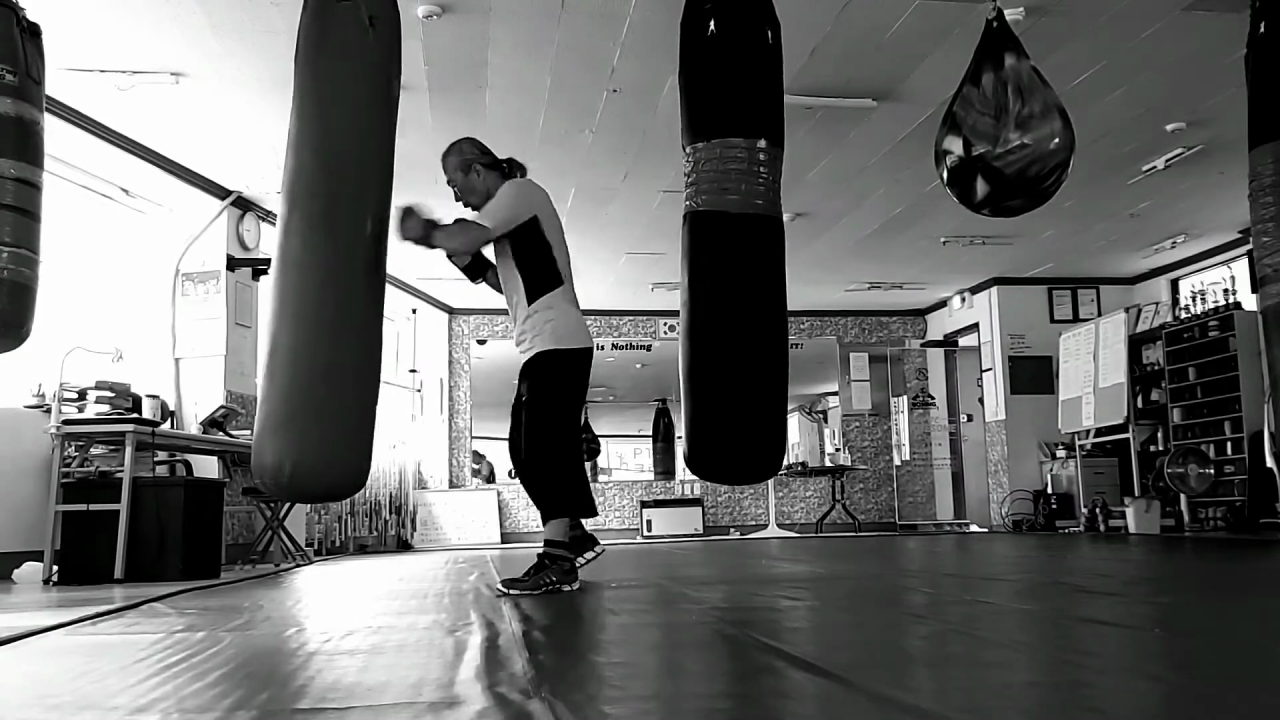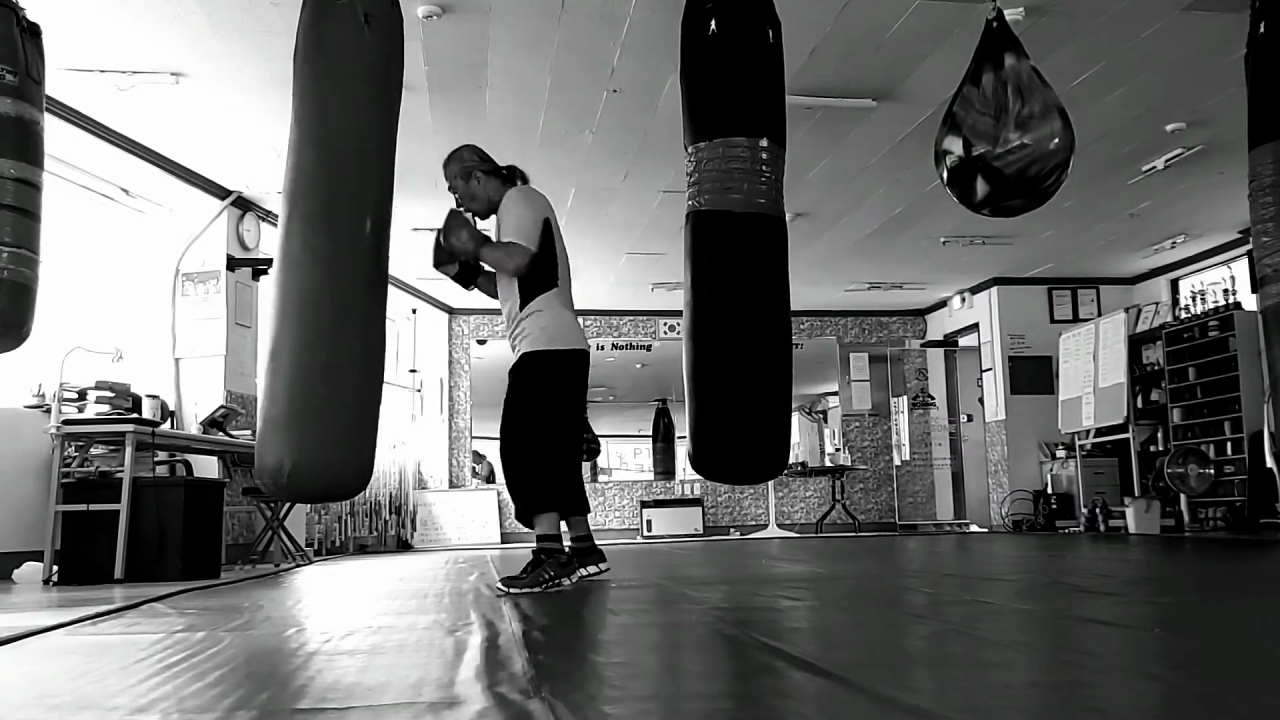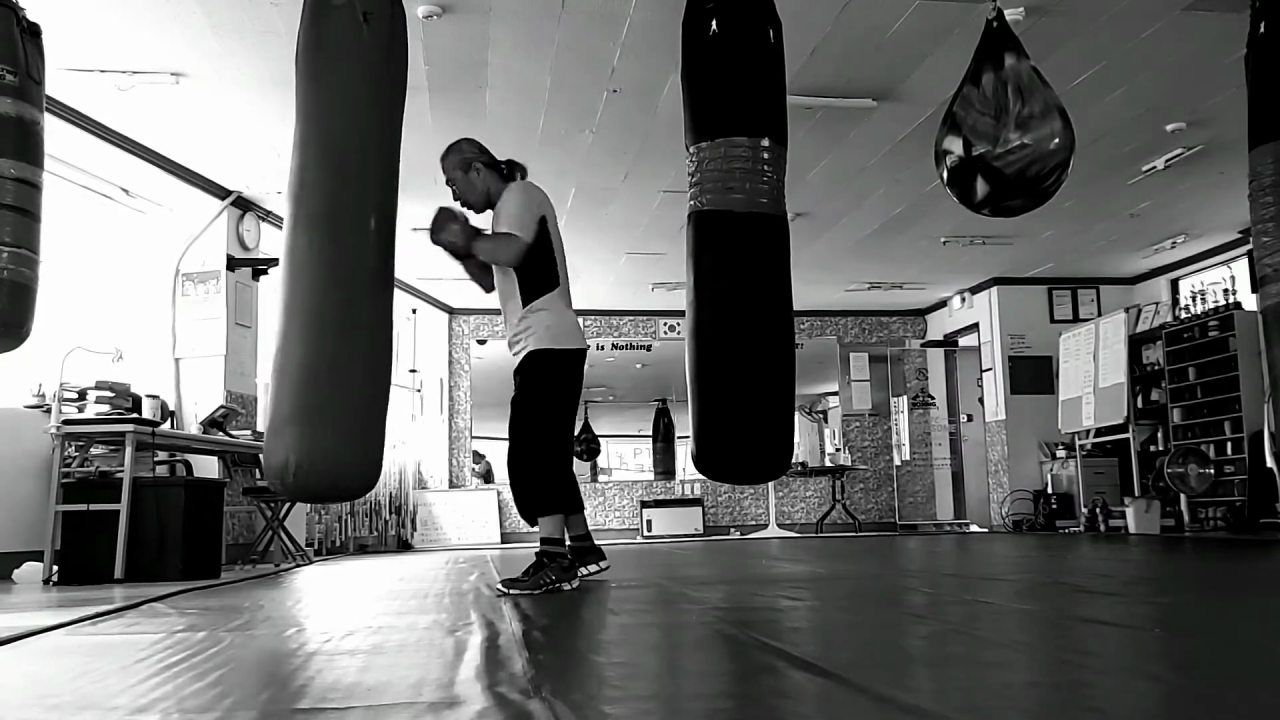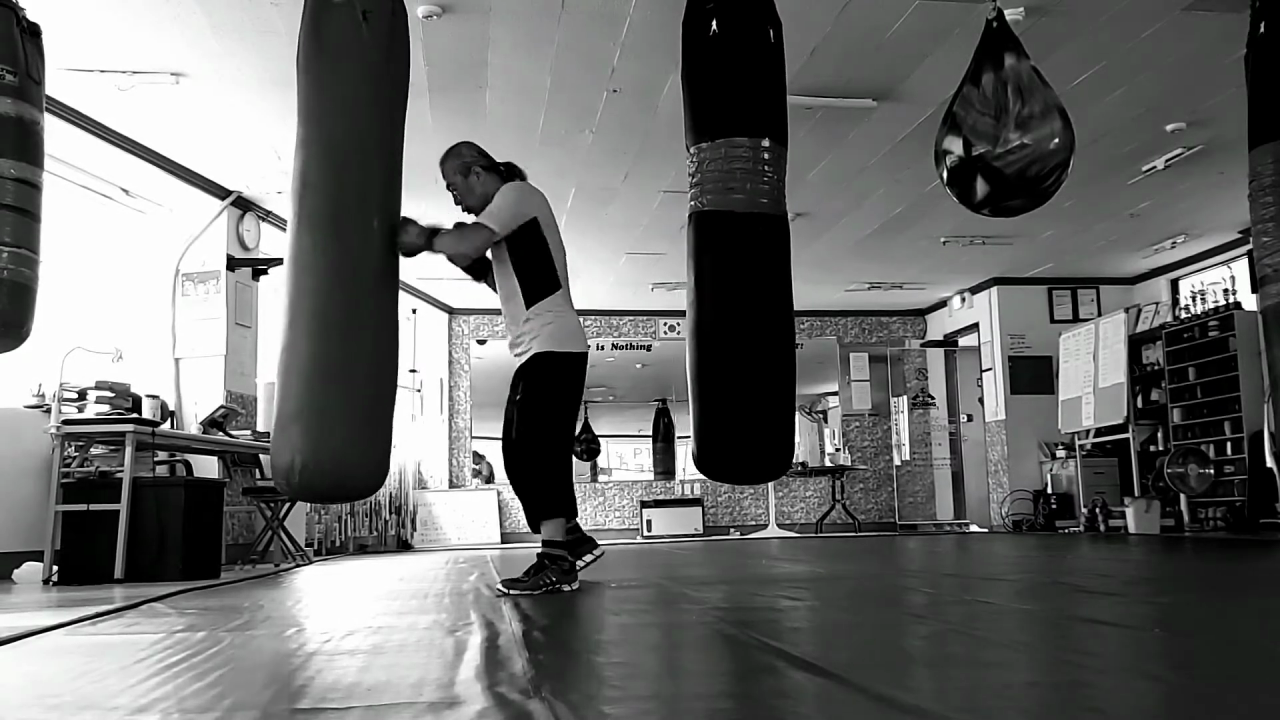
dt=0.2s
person 1, frame 1
left shoulder: (518, 193)
right shoulder: (509, 206)
left elbow: (464, 237)
left wrist: (424, 231)
right wrist: (474, 265)
left hip: (555, 344)
right hip: (544, 347)
left knee: (544, 448)
right knee: (531, 449)
left ankle: (557, 559)
right ankle: (576, 539)
person 1, frame 2
left shoulder: (521, 199)
right shoulder: (517, 210)
left elbow: (515, 260)
right elbow: (508, 284)
left wrist: (474, 247)
right wrist: (469, 269)
left hip: (547, 346)
right hip: (556, 349)
left knee: (524, 448)
right knee: (554, 451)
left ankle: (550, 556)
right ankle: (583, 548)
person 1, frame 3
left shoulder: (520, 194)
right shoulder: (509, 208)
left elbow: (506, 253)
right elbow: (492, 280)
left wrist: (464, 238)
right wrist: (465, 248)
left hip: (548, 344)
right hip: (543, 347)
left knee: (533, 447)
right knee: (546, 449)
left ankle: (553, 558)
right ankle: (581, 548)
person 1, frame 4
left shoulder: (517, 194)
right shoulder: (508, 208)
left elbow: (468, 247)
right elbow: (510, 283)
left wrist: (426, 239)
right wrist: (457, 254)
left hip: (551, 348)
right hip: (537, 351)
left knee: (536, 450)
right knee: (526, 451)
left ankle: (555, 560)
right ankle: (573, 540)
